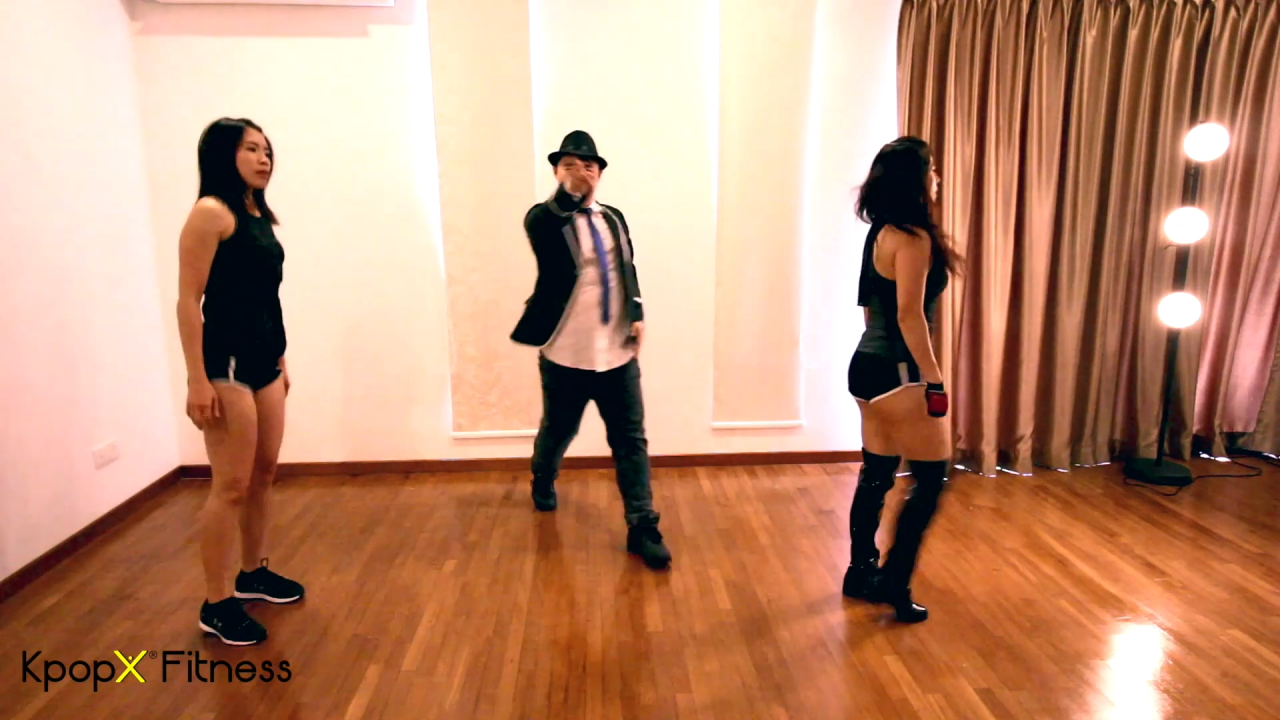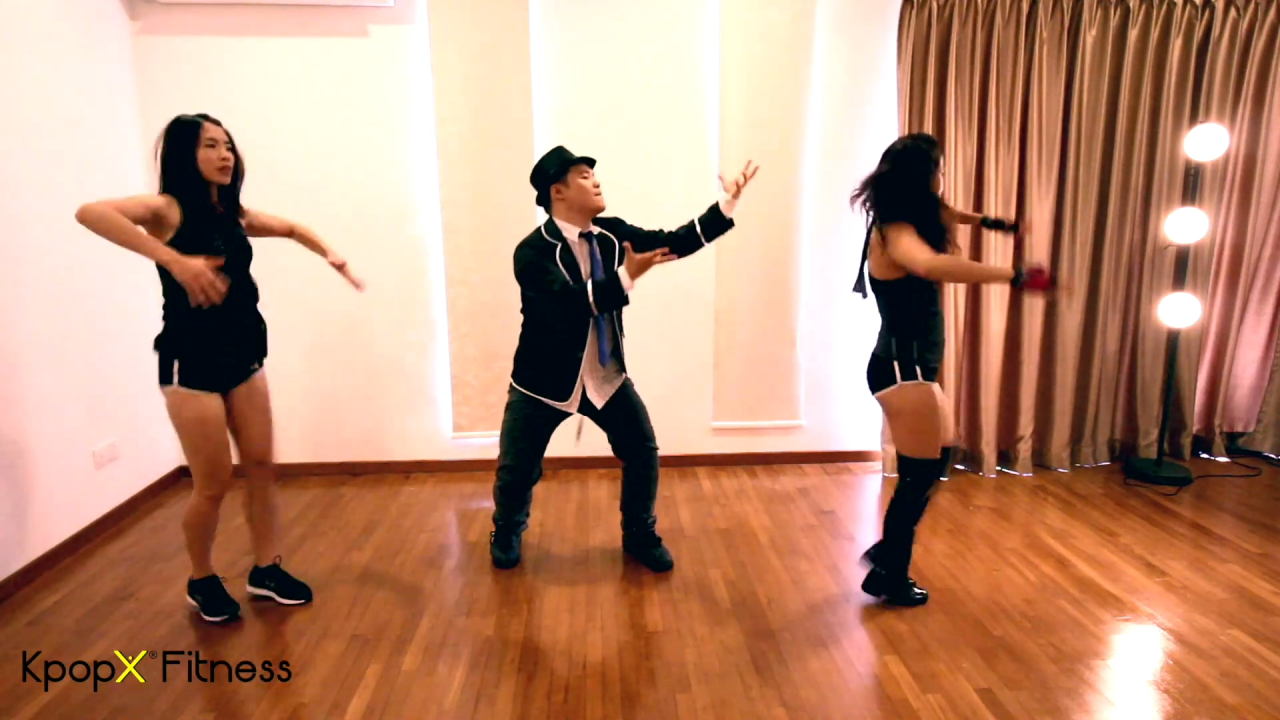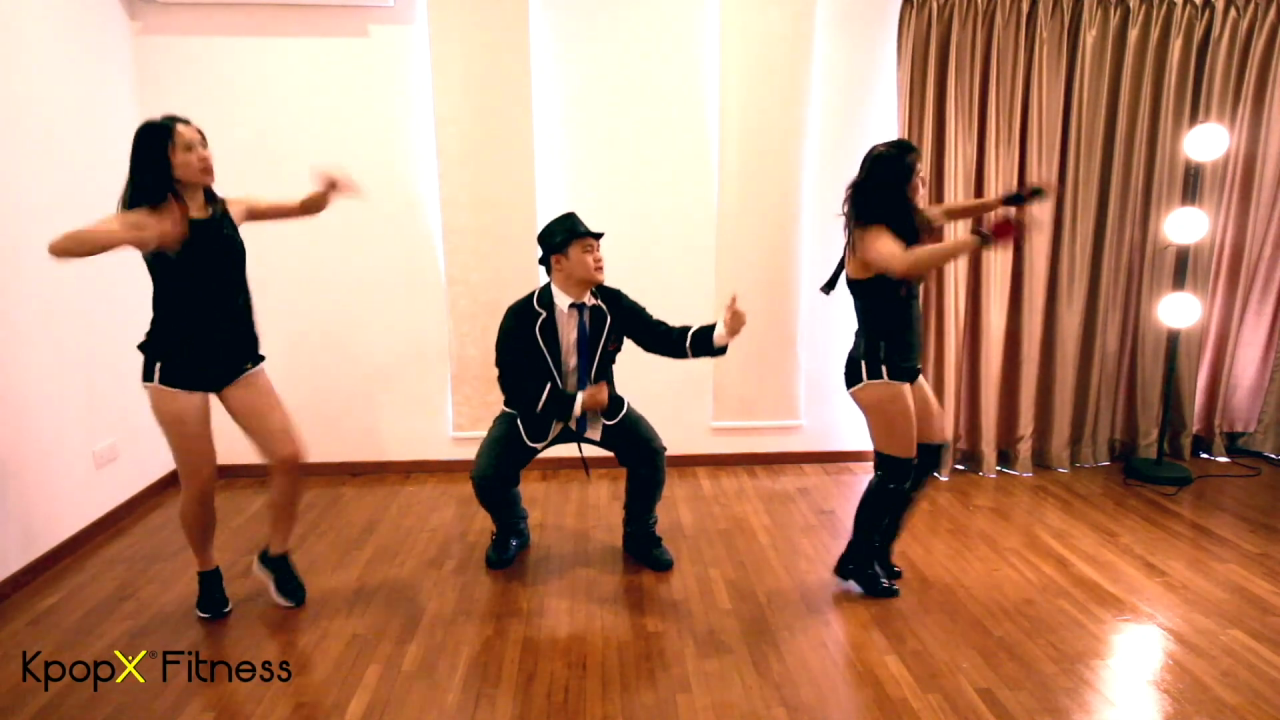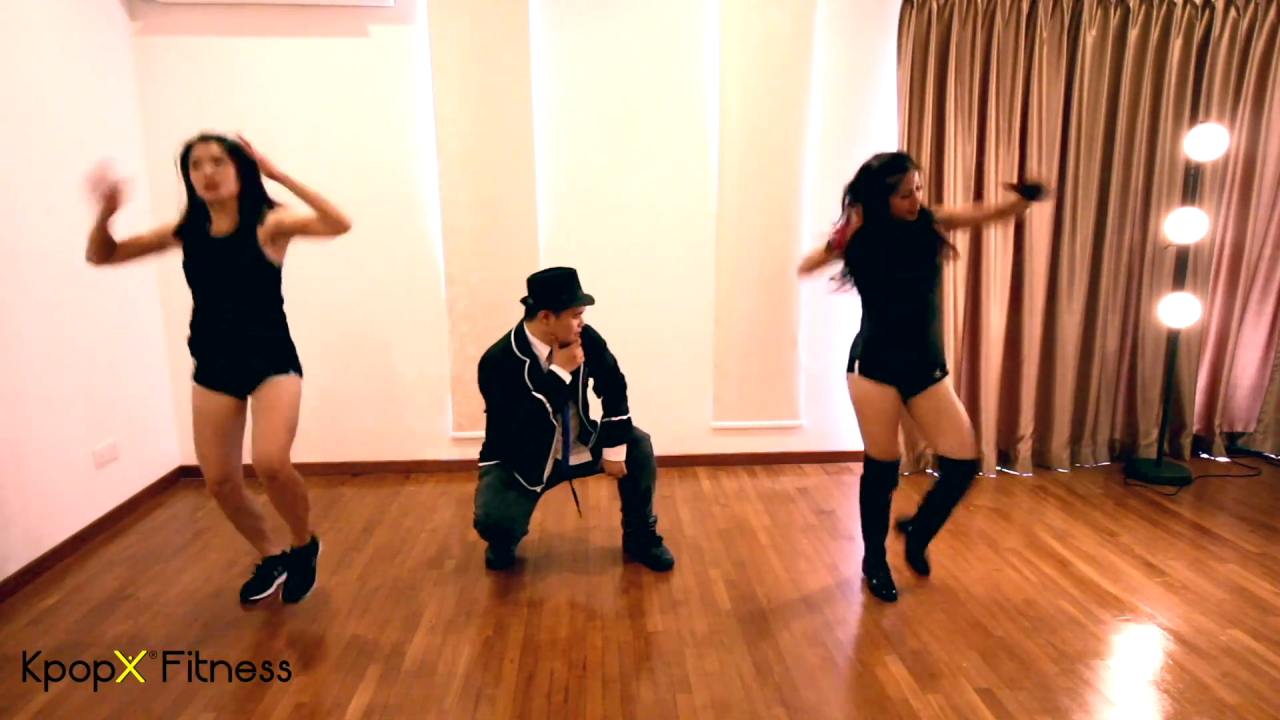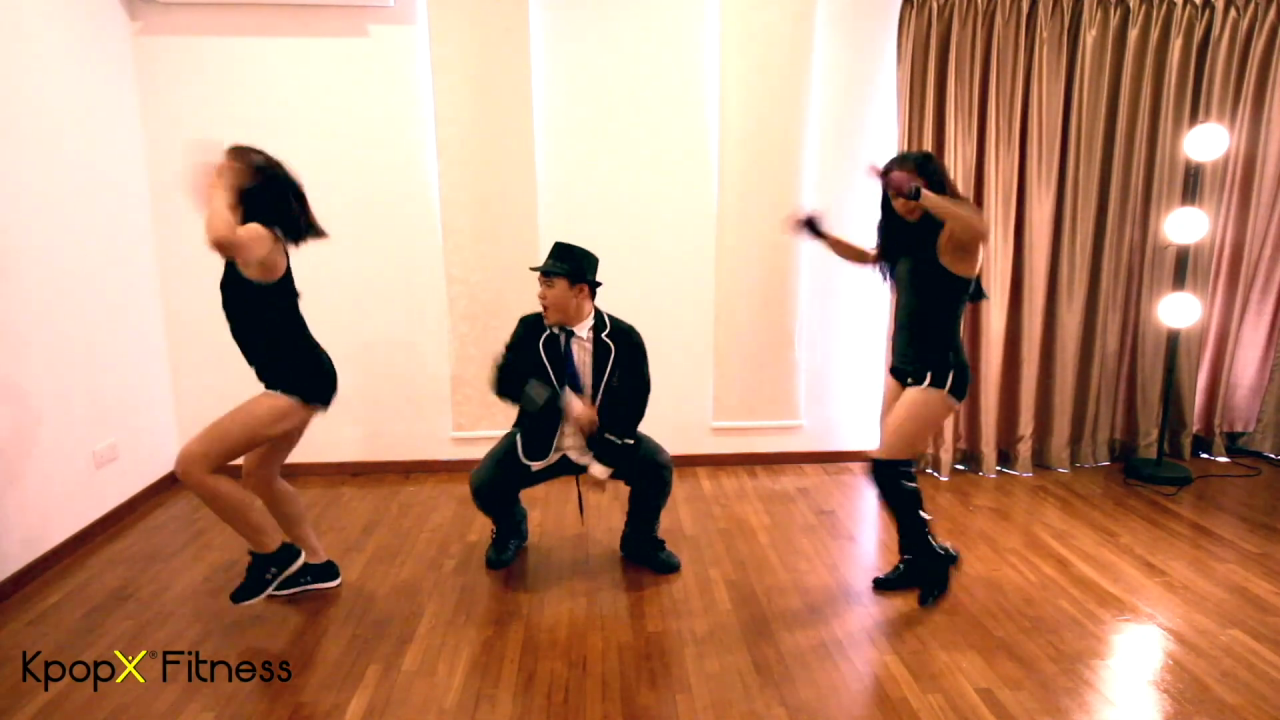
dt=1s
person 1, frame 1
left shoulder: (258, 217)
right shoulder: (211, 213)
right elbow: (189, 301)
left wrist: (281, 366)
right wrist: (198, 380)
left hip: (266, 363)
right hip: (226, 366)
left knee: (263, 476)
right knee: (231, 486)
left ankle: (251, 571)
right ankle: (216, 606)
person 1, frame 2
left shoulder: (235, 215)
right shoulder: (167, 209)
left elbow: (289, 226)
right elbow: (90, 213)
left wrist: (329, 253)
right wrist: (174, 260)
left hip: (245, 361)
right hip: (189, 368)
left knee: (261, 468)
right knee: (212, 484)
left ankle: (266, 570)
right ankle: (201, 583)
person 1, frame 3
left shoulder: (231, 210)
right shoulder: (146, 219)
left elbow: (302, 209)
right elbow: (61, 246)
left wrist: (326, 191)
right wrist: (136, 233)
left hip: (238, 359)
right hip: (176, 367)
left knee: (289, 461)
right knee: (200, 485)
left ankle: (275, 556)
right ankle: (208, 574)
person 1, frame 4
left shoulder: (268, 221)
right shoulder: (184, 230)
left elbow: (340, 225)
right elbow: (101, 256)
left wrist: (285, 180)
right wrist: (105, 214)
left hip: (273, 365)
right hip: (214, 371)
left knee: (271, 462)
right knee: (220, 481)
left ankle: (304, 543)
right ankle: (272, 557)
person 1, frame 5
left shoulder: (255, 236)
right shoulder: (251, 236)
left elbow: (219, 234)
left wrist: (218, 190)
right wrist: (217, 191)
left hip: (297, 382)
right hip: (296, 377)
left knee: (192, 465)
right knee: (257, 477)
left ankle: (273, 550)
right ankle: (315, 563)
person 2, frame 1
left shoulder: (886, 231)
right shoulder: (913, 238)
right elbow: (909, 314)
right wrist: (934, 380)
left hip: (869, 366)
right hip: (891, 370)
left knee: (880, 473)
right knee: (930, 476)
left ankle: (864, 574)
right ankle: (896, 591)
person 2, frame 2
left shoulder: (911, 222)
right shoulder: (895, 232)
right elbow: (935, 266)
left wrist: (991, 221)
right wrist: (1015, 275)
left hip: (915, 367)
right hip: (902, 371)
left knee: (933, 463)
right knee: (924, 471)
left ankle: (887, 553)
right ankle: (887, 575)
person 2, frame 3
left shoulder: (911, 222)
right shoulder: (874, 236)
left elbow: (950, 210)
right elbow: (909, 265)
left wrist: (1007, 199)
right wrist: (982, 238)
left hip: (904, 365)
right hip: (876, 369)
left knee: (930, 453)
right knee: (899, 471)
left ankle: (872, 550)
right ankle: (856, 560)
person 2, frame 4
left shoulder: (931, 225)
right shoulder: (862, 240)
left elbow: (995, 213)
right elbow: (806, 267)
left wrist: (1025, 197)
right wrist: (838, 241)
left hip: (928, 370)
right hip: (873, 369)
left knee: (964, 464)
right knee: (882, 468)
left ankle: (918, 531)
right ankle: (876, 560)
person 2, frame 5
left shoulder: (953, 235)
right shoulder: (905, 236)
left elbow: (979, 230)
right elbow: (866, 256)
left wrist: (920, 193)
right wrist: (822, 233)
left hip: (939, 372)
right hip: (904, 369)
left knee: (892, 470)
right knee: (886, 471)
left ankle: (934, 557)
right ankle: (914, 558)
person 3, frame 1
left shoulder: (612, 216)
right shoulder: (543, 216)
right elbow: (548, 225)
left wrist: (636, 315)
right wrist: (569, 195)
left hip: (617, 350)
right hip: (564, 352)
left knee: (630, 439)
right knee: (557, 430)
left ankle: (643, 529)
right ankle: (545, 476)
person 3, frame 2
left shoulder: (612, 233)
right shoulder: (532, 251)
left elbow: (673, 243)
right elbow: (567, 305)
left wrist: (726, 205)
right wrist: (625, 277)
left hip: (605, 375)
right hip: (545, 380)
left knee: (642, 450)
right knee: (517, 468)
left ankle: (639, 535)
right ankle: (508, 532)
person 3, frame 3
left shoulder: (613, 305)
right shoulder: (521, 316)
left elbow: (664, 338)
right elbow: (513, 382)
left wrist: (720, 335)
right wrist: (576, 404)
left hip: (601, 409)
right hip: (534, 411)
left knee: (650, 453)
right knee: (487, 476)
left ankle: (639, 536)
right ankle: (511, 532)
person 3, frame 4
left shoulder: (585, 339)
right shoulder: (498, 361)
left elbow: (613, 387)
right elbow: (520, 428)
left wrist: (614, 447)
right wrist: (559, 373)
left hip: (577, 446)
right hip: (518, 461)
left knee: (637, 444)
right knee: (494, 523)
left ankle: (639, 535)
right ankle: (504, 540)
person 3, frame 5
left shoulder: (624, 340)
right shoulder: (531, 329)
left elbow: (633, 404)
right elbow: (508, 381)
left wrist: (603, 459)
right wrist: (562, 404)
left hip: (607, 439)
right hip: (541, 439)
left knee: (656, 466)
right knee: (487, 484)
left ankle: (639, 542)
right ankle: (509, 533)
